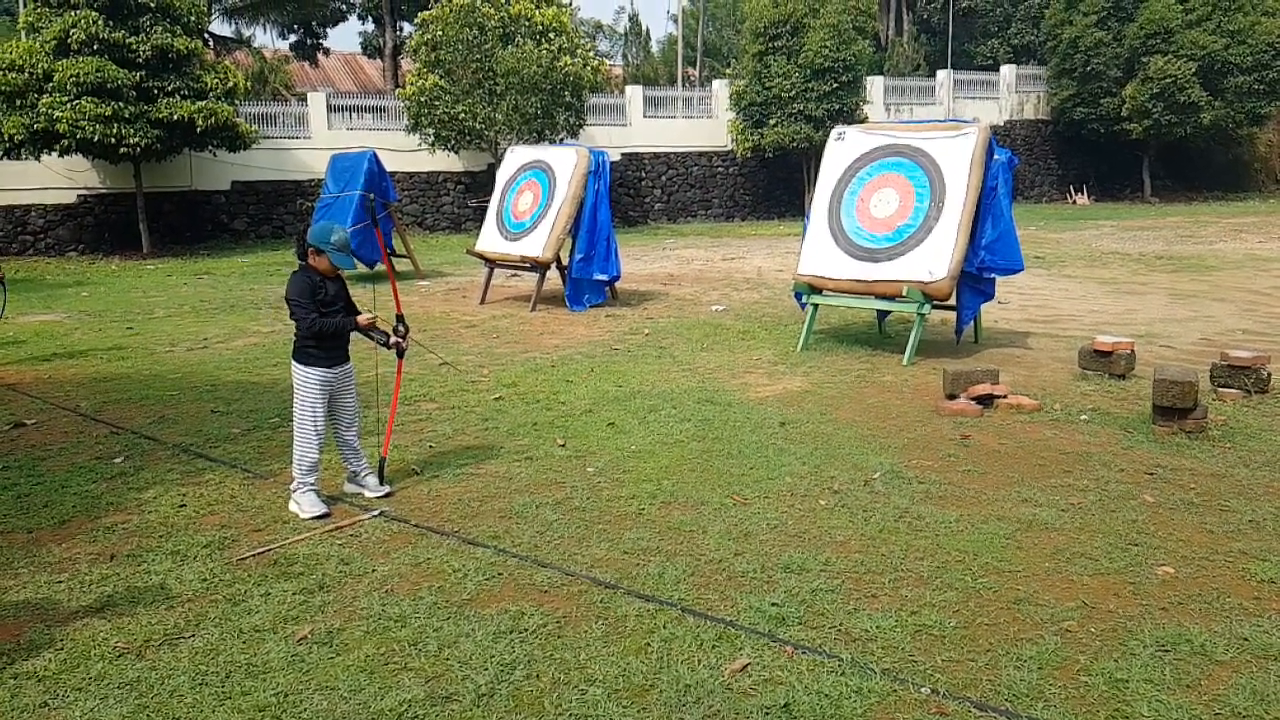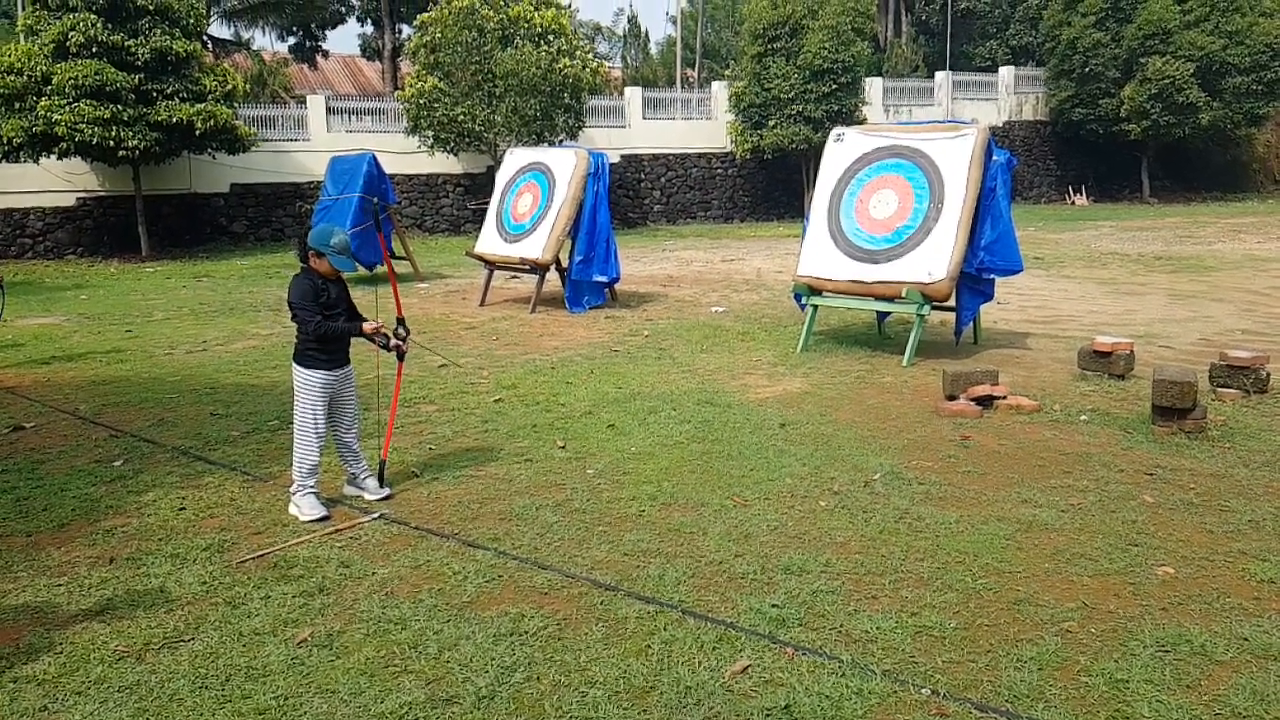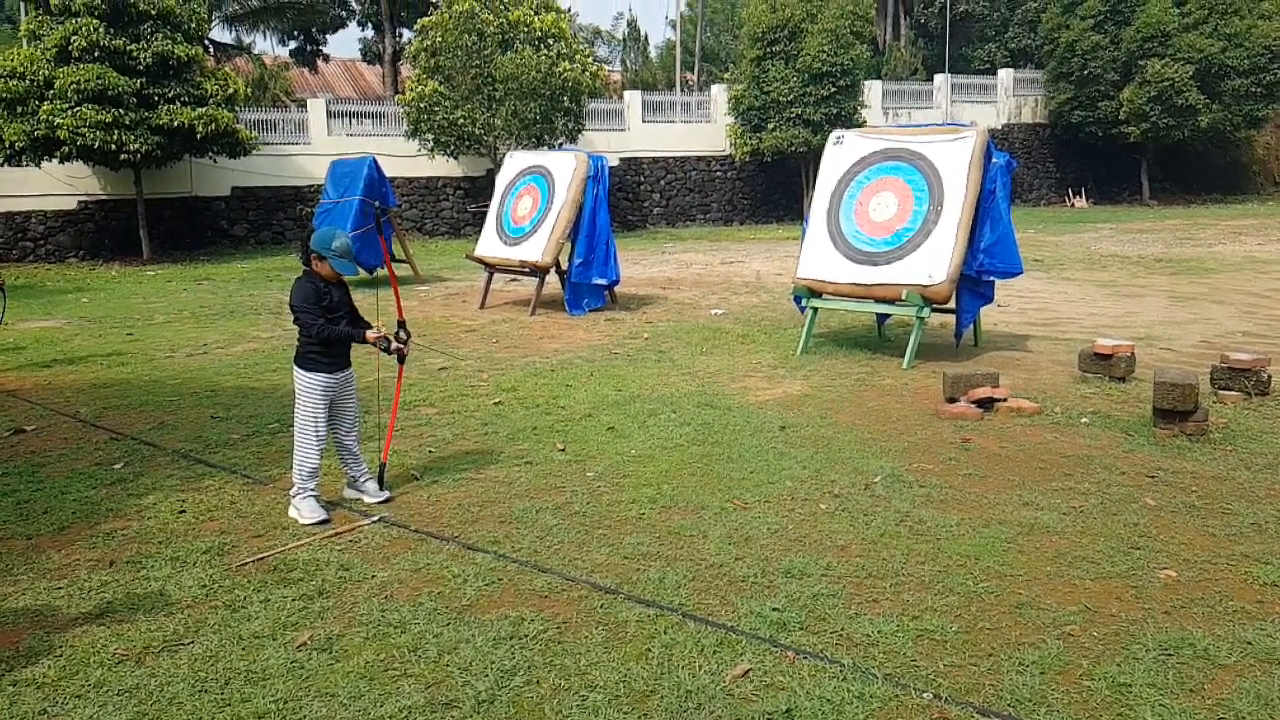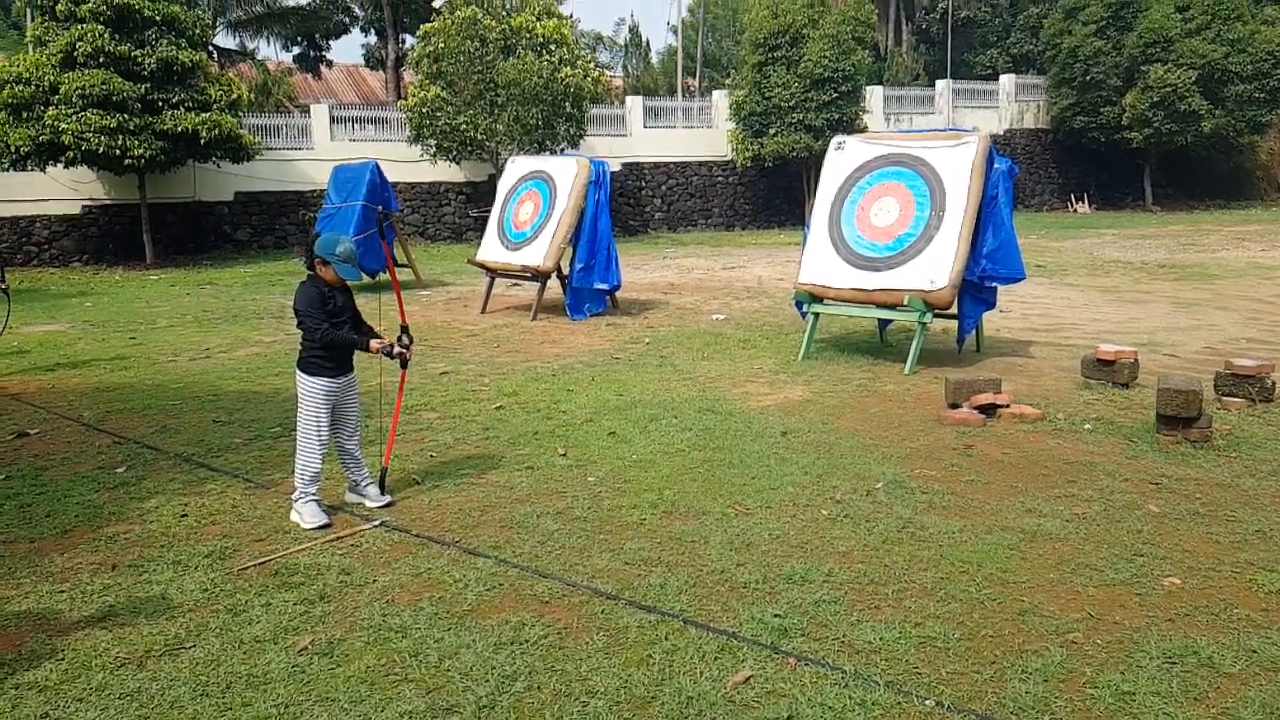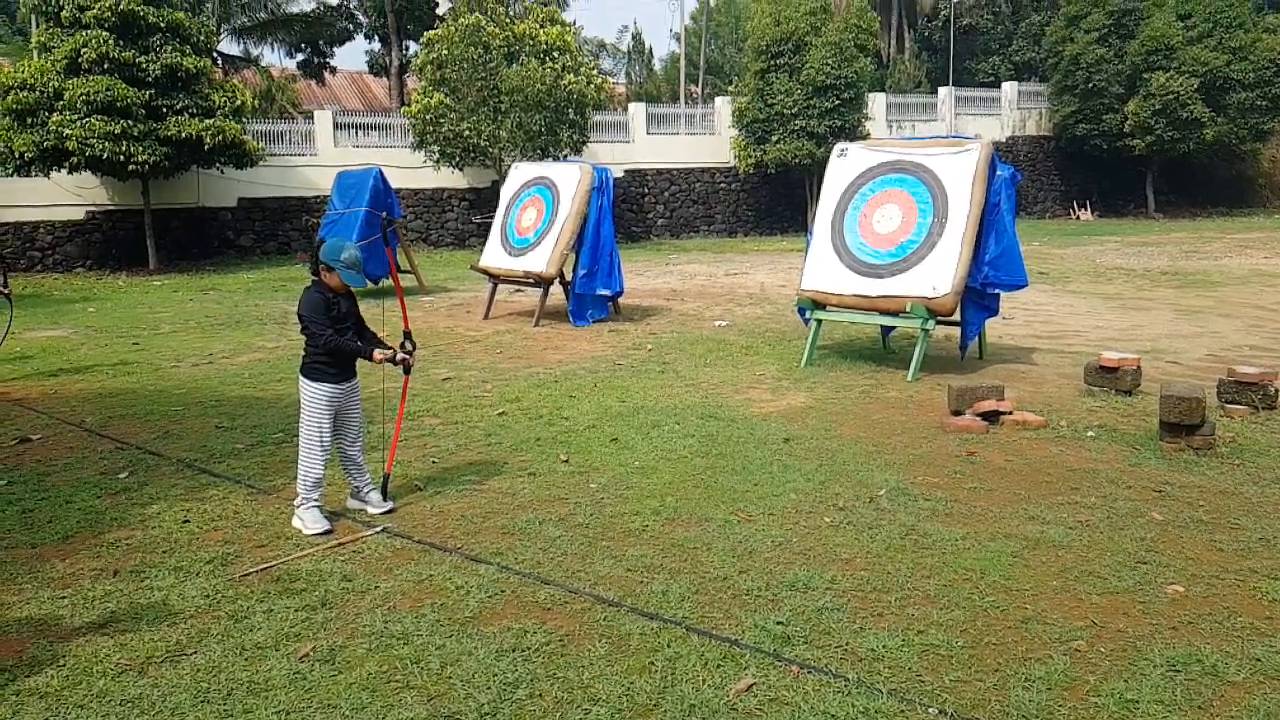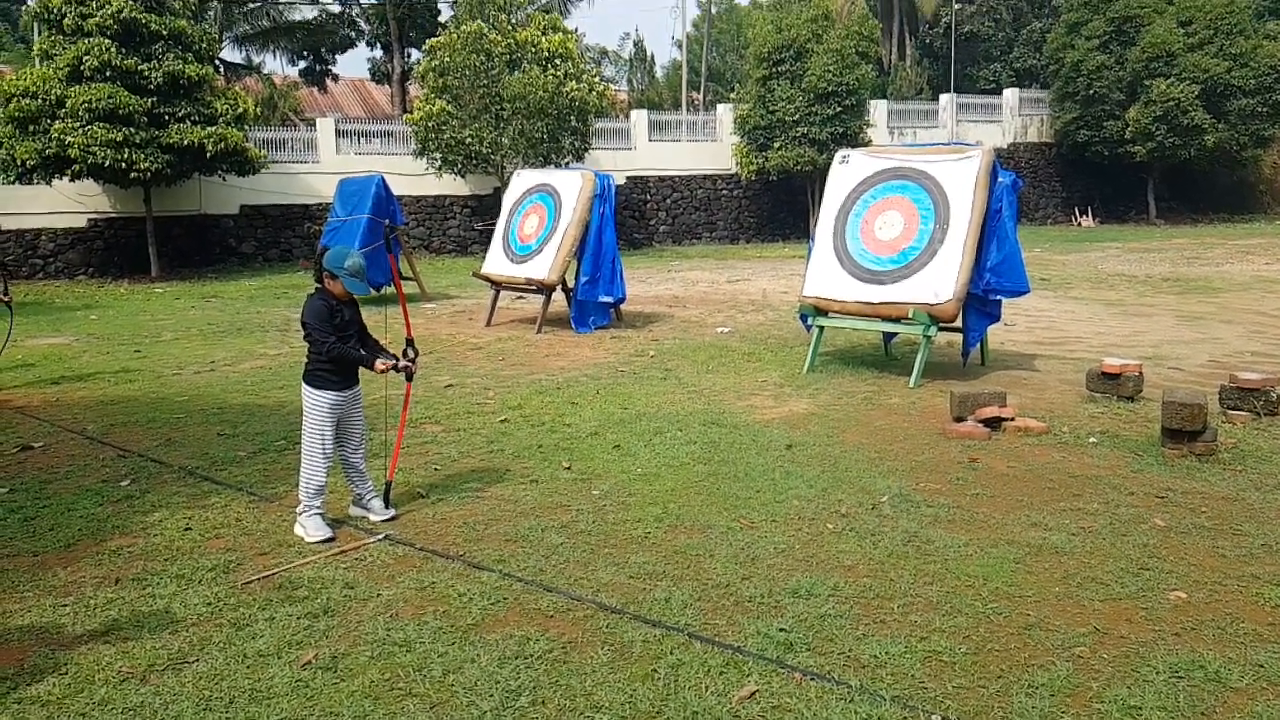
dt=0.1s
person 1, frame 1
left shoulder: (336, 280)
right shoulder: (300, 283)
left elbow: (352, 313)
right elbow: (311, 325)
left wrist: (384, 338)
right wrist: (354, 323)
left hip: (341, 365)
right hip: (312, 369)
left knee: (348, 425)
right knee: (310, 431)
left ankle: (359, 476)
right ankle: (303, 491)
person 1, frame 2
left shoulder: (337, 283)
right shoulder: (302, 286)
left elbow: (353, 316)
right elbow: (316, 328)
left wrist: (385, 340)
right wrist: (358, 330)
left hip: (342, 368)
right hip: (312, 371)
left knee: (348, 428)
right knee: (311, 433)
left ankle: (358, 478)
right ankle: (302, 494)
person 1, frame 3
left shoulder: (339, 286)
right shoulder: (304, 289)
left elbow: (355, 319)
right elbow: (319, 330)
left wrist: (386, 344)
right wrist: (362, 336)
left hip: (342, 371)
right hip: (314, 374)
left knee: (348, 431)
right knee: (311, 436)
left ankle: (359, 481)
right ankle: (302, 496)
person 1, frame 4
left shoulder: (343, 290)
right shoulder: (309, 293)
left elbow: (358, 324)
right elbow: (323, 335)
left wrist: (389, 349)
right wrist: (365, 344)
left hip: (345, 375)
right hip: (316, 378)
left knee: (350, 435)
right knee: (313, 440)
left ankle: (360, 485)
right ankle: (304, 501)
person 1, frame 5
left shoulder: (346, 297)
right shoulder: (313, 299)
left elbow: (362, 330)
right elbow: (327, 341)
left wrist: (392, 353)
right wrist: (369, 353)
left hip: (348, 381)
right hip: (319, 384)
left knee: (352, 441)
right knee: (316, 445)
left ankle: (362, 491)
right ankle: (306, 507)
person 1, frame 6
left shoulder: (349, 304)
right shoulder: (317, 307)
left elbow: (364, 338)
right elbow: (331, 348)
left wrist: (394, 361)
right wrist: (371, 362)
left hip: (350, 388)
right hip: (322, 391)
left knee: (354, 448)
right knee: (318, 453)
left ankle: (364, 499)
right ankle: (308, 514)
